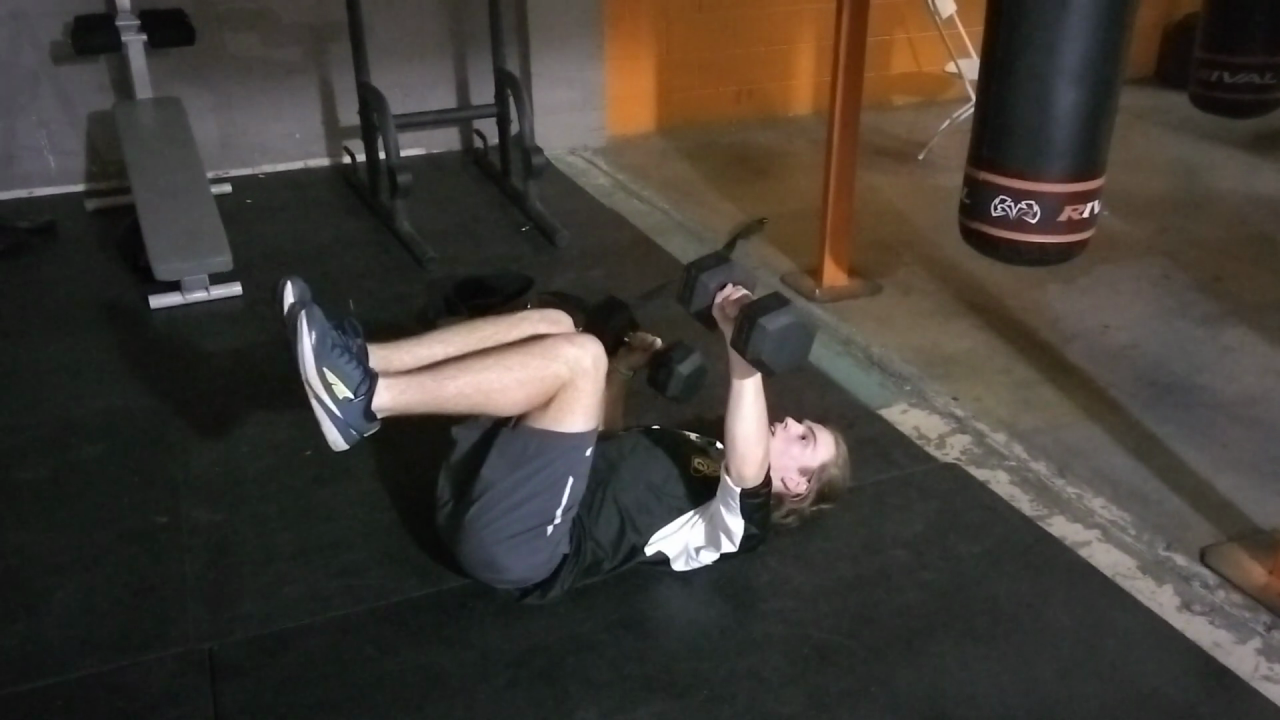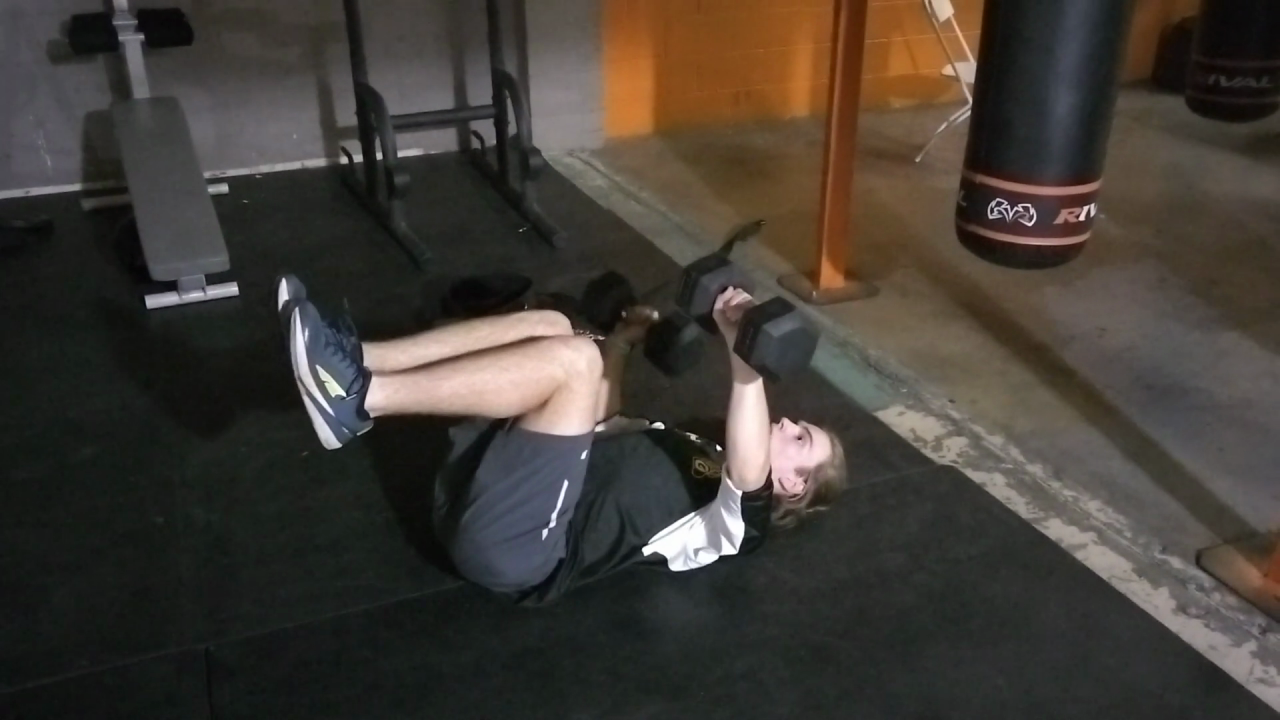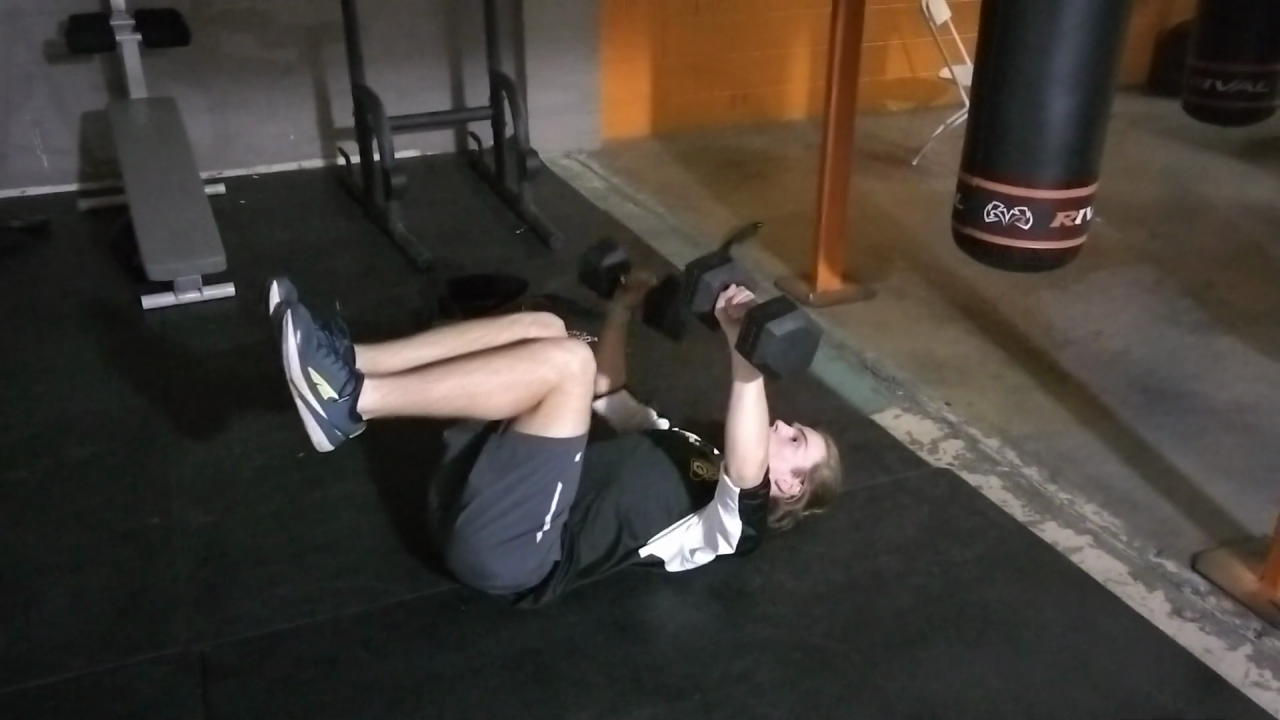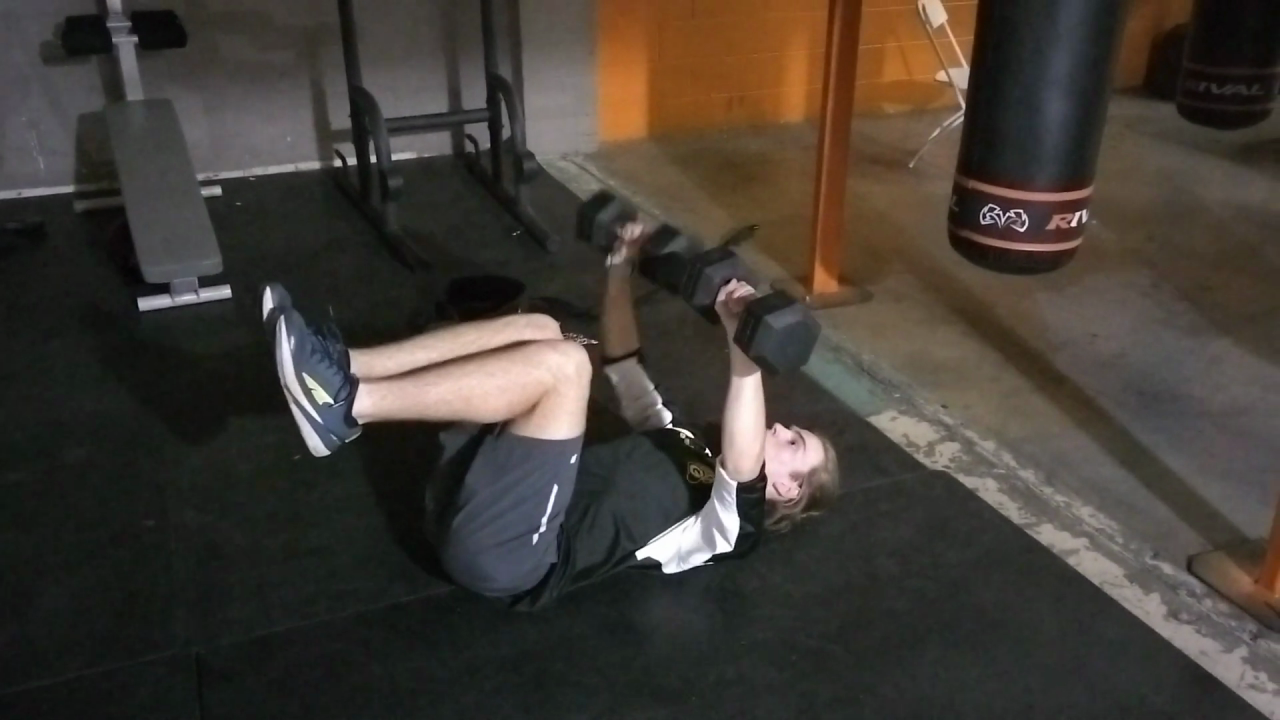
dt=0.2s
person 1, frame 1
left shoulder: (739, 519)
right shoulder: (695, 448)
left elbow: (746, 469)
right elbow: (600, 438)
left wrist: (741, 352)
right wrist: (624, 368)
left hip: (515, 537)
right hip: (481, 492)
left knee: (579, 354)
right knee: (550, 323)
left ankle: (365, 404)
right ankle: (361, 362)
person 1, frame 2
left shoulder: (737, 520)
right shoulder: (691, 447)
left elbow: (748, 472)
right elbow: (601, 419)
left wrist: (743, 354)
right wrist: (622, 340)
left hip: (511, 541)
right hip: (478, 491)
left knee: (574, 358)
right knee: (548, 325)
left ankle: (358, 400)
right ankle: (355, 359)
person 1, frame 3
left shoulder: (734, 520)
right shoulder: (685, 443)
left elbow: (745, 470)
right elbow: (607, 395)
left wrist: (744, 353)
right wrist: (621, 312)
left hip: (509, 544)
right hip: (476, 490)
left knee: (568, 360)
right knee: (545, 326)
left ankle: (351, 401)
right ankle: (346, 360)
person 1, frame 4
left shoulder: (730, 523)
right shoulder: (681, 438)
left elbow: (742, 465)
right elbow: (623, 361)
left wrist: (744, 347)
right wrist: (620, 270)
left hip: (504, 547)
right hip: (475, 492)
left knee: (563, 361)
right knee: (538, 329)
left ankle: (345, 407)
right ankle: (342, 364)
